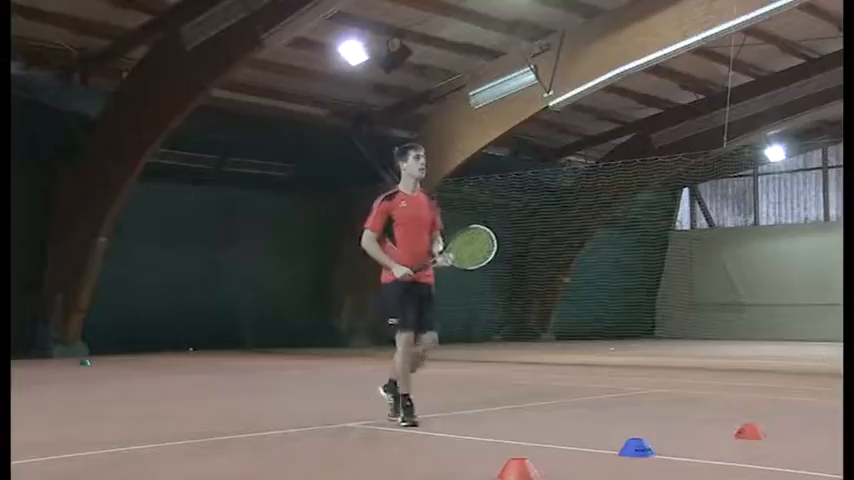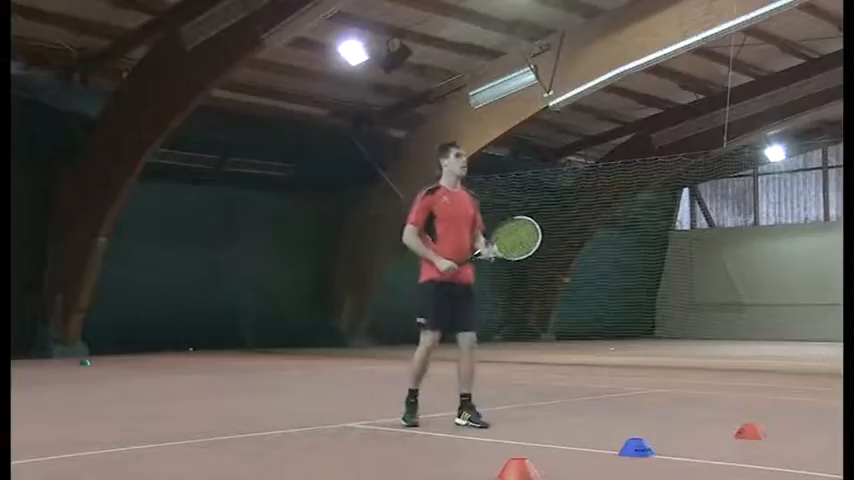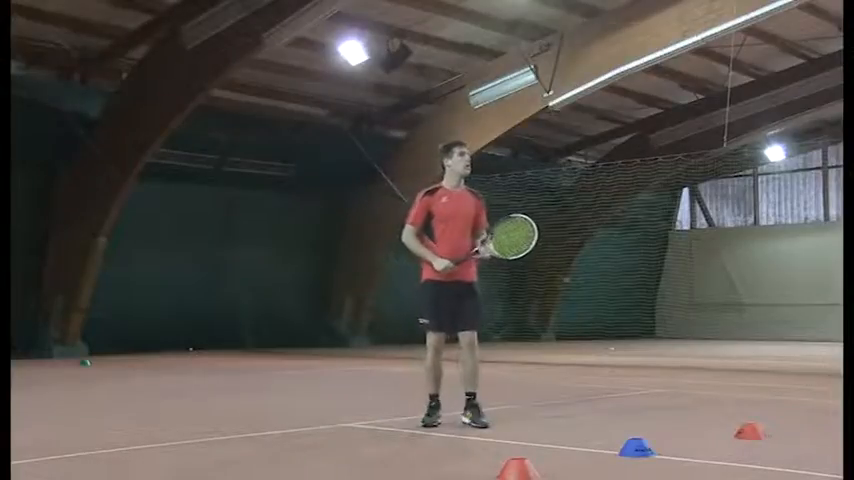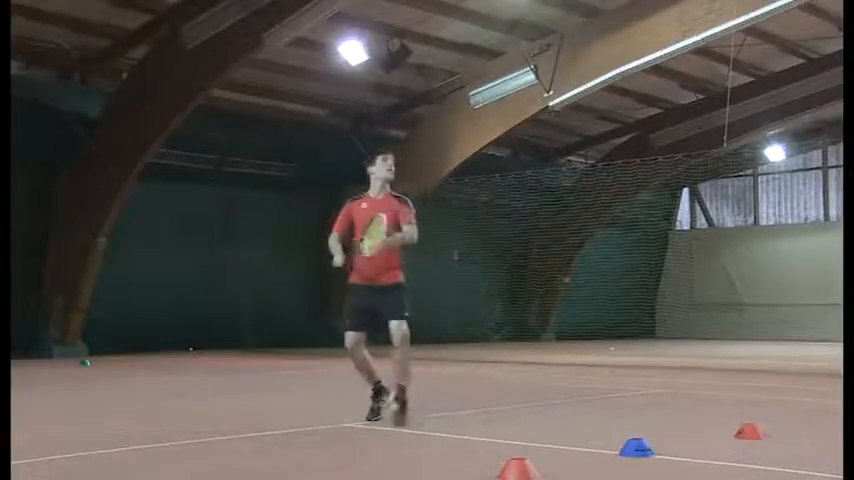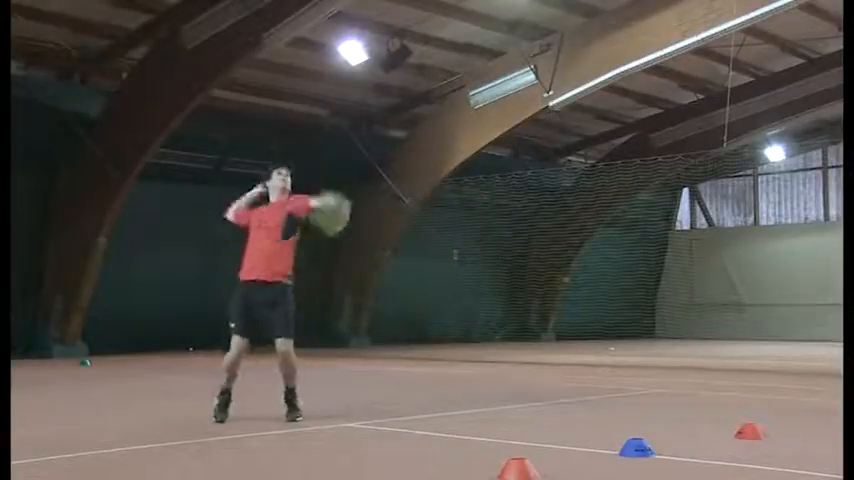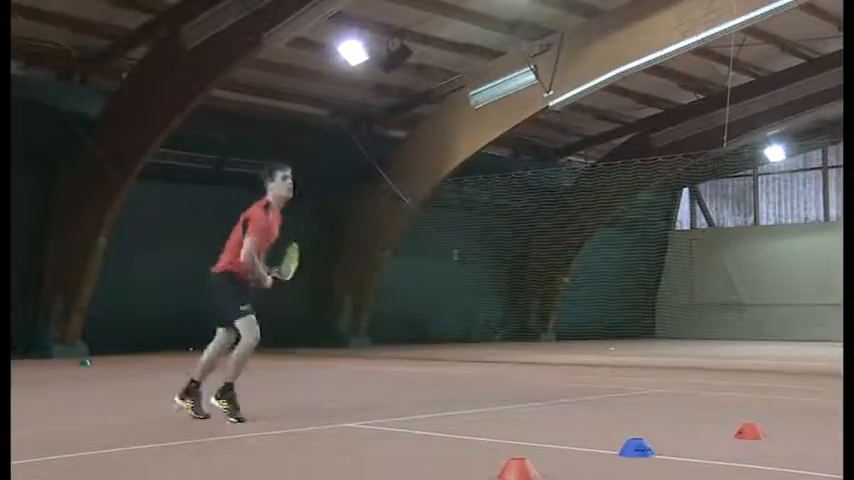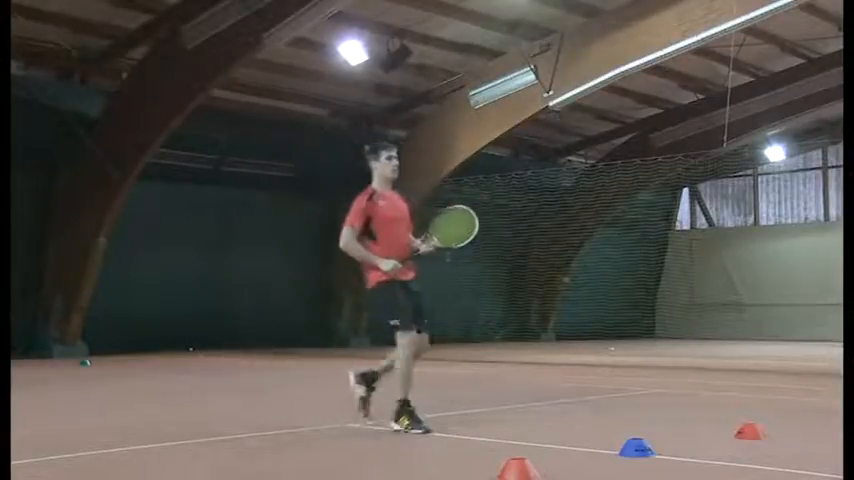
dt=0.7s
person 1, frame 1
left shoulder: (430, 202)
right shoulder: (388, 201)
right elbow: (367, 241)
left wrist: (439, 253)
right wrist: (394, 266)
left hip: (424, 281)
right hip: (397, 282)
left knee: (429, 341)
right knee: (406, 340)
left ankle: (391, 386)
right ankle: (405, 405)
person 1, frame 2
left shoulder: (470, 199)
right shoulder: (429, 196)
right elbow: (408, 236)
left wrist: (484, 248)
right wrist: (438, 260)
left hip: (464, 281)
right hip: (435, 280)
left knee: (468, 343)
right knee: (429, 341)
left ankle: (465, 407)
right ankle: (411, 401)
person 1, frame 3
left shoulder: (475, 199)
right shoulder: (429, 196)
left elbow: (480, 234)
right elbow: (407, 236)
right wrist: (435, 260)
left hip: (466, 280)
right hip: (436, 280)
left knee: (469, 342)
right knee: (435, 343)
left ankle: (471, 406)
right ankle: (433, 405)
person 1, frame 4
left shoulder: (401, 203)
right shoulder: (354, 205)
left elbow: (411, 235)
right elbow: (335, 237)
left wrist: (384, 241)
right wrist: (338, 253)
left hip: (391, 284)
right hip: (360, 284)
left knee: (400, 336)
right knee: (353, 344)
left ankle: (401, 398)
right ankle: (379, 391)
person 1, frame 5
left shoulder: (294, 204)
right shoulder: (257, 212)
left elbow: (315, 202)
right elbow: (231, 214)
left wrist: (325, 202)
right wrist: (253, 194)
left hip: (278, 287)
right hip: (248, 286)
left knee: (285, 351)
right knee: (238, 351)
left ankle: (291, 400)
right ankle: (224, 397)
person 1, frame 6
left shoulder: (274, 214)
right shoulder: (260, 214)
right elbow: (246, 256)
left wrist: (262, 274)
right wrist: (264, 278)
left hip: (240, 279)
right hip: (230, 276)
left knee: (223, 341)
right knee: (251, 335)
left ankle: (188, 394)
right ankle: (225, 393)
person 1, frame 7
left shoulder: (399, 200)
right shoulder: (366, 200)
right elbow: (346, 242)
left wrist: (421, 245)
right wrist: (380, 262)
left hip: (406, 279)
right hip: (384, 282)
left knee: (420, 344)
right knee: (408, 342)
left ankle: (367, 379)
right ankle: (403, 412)
